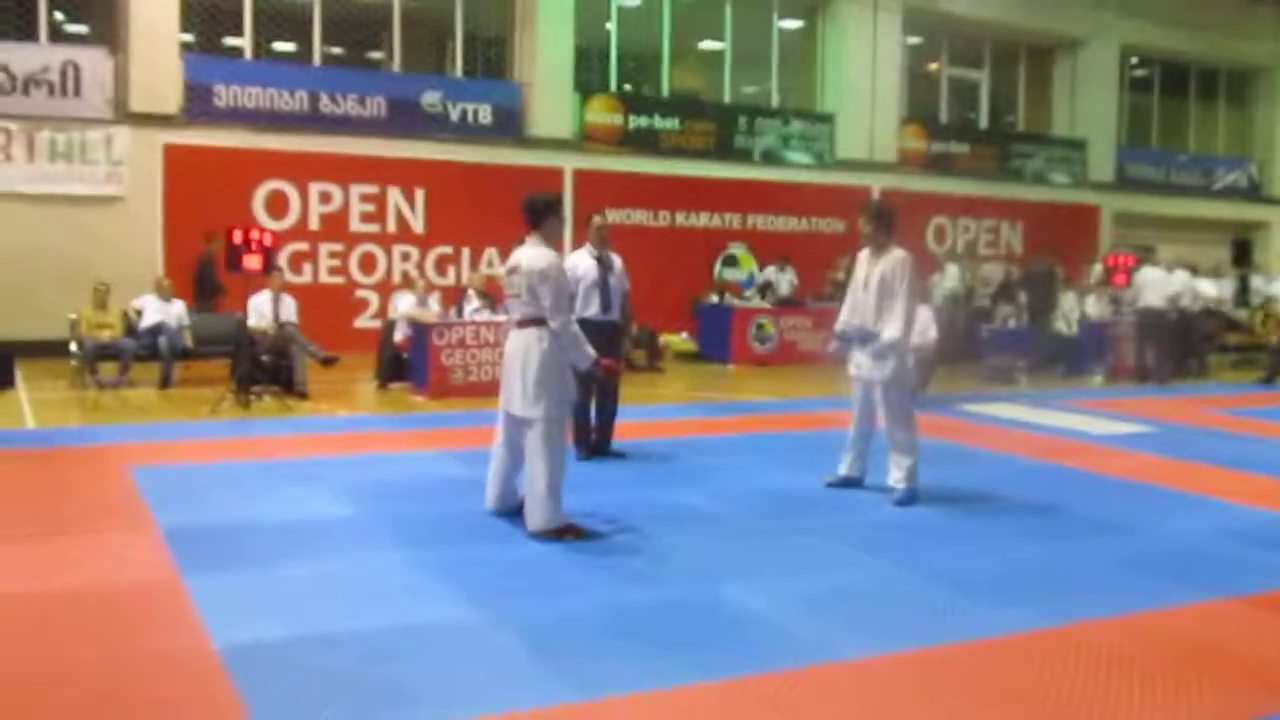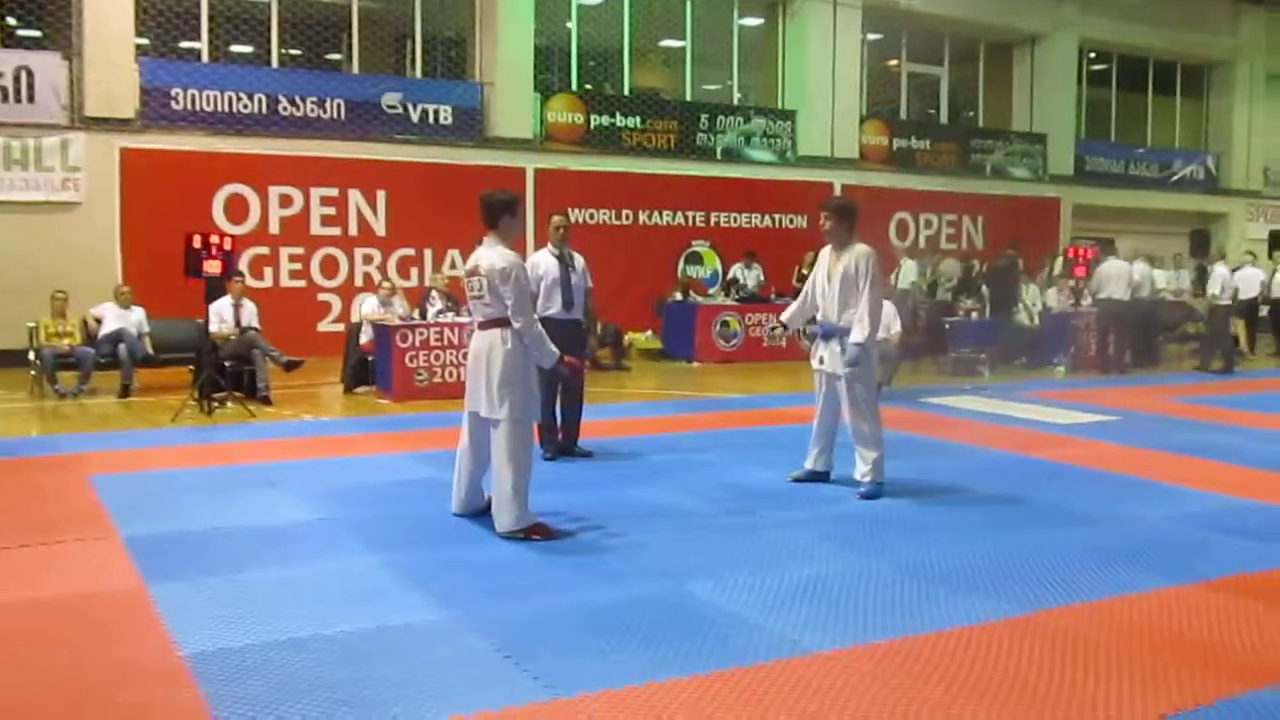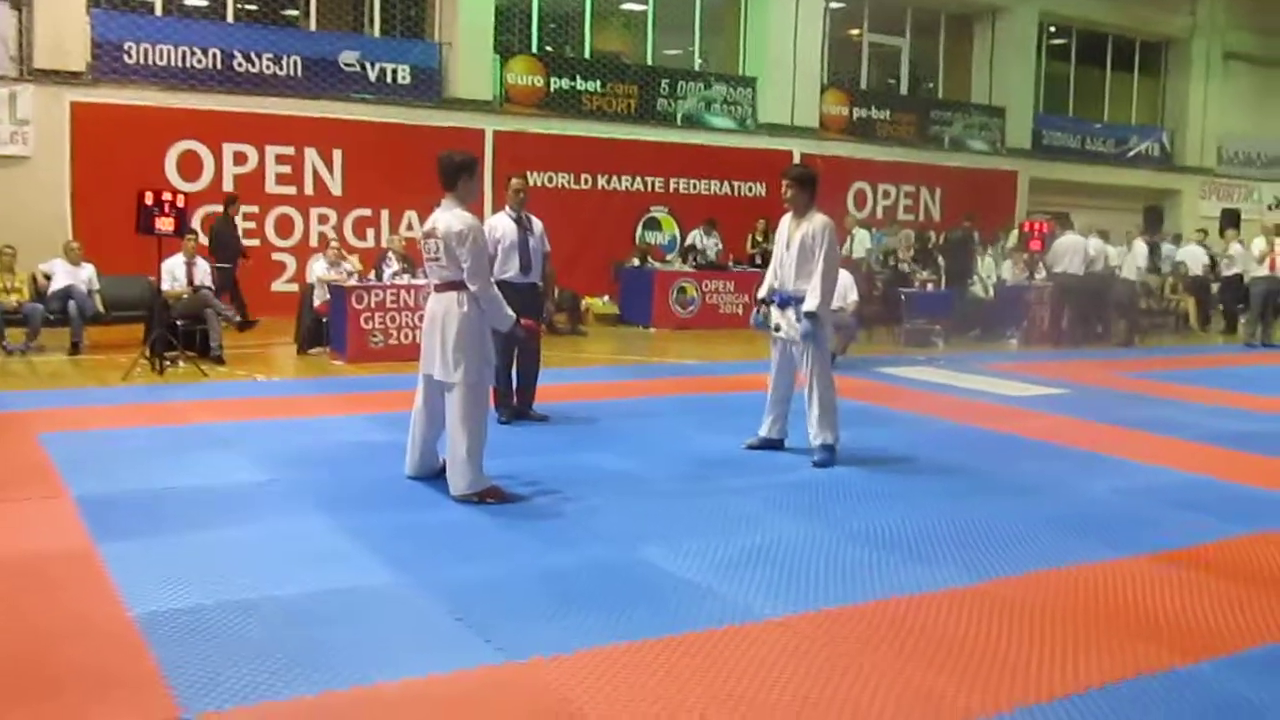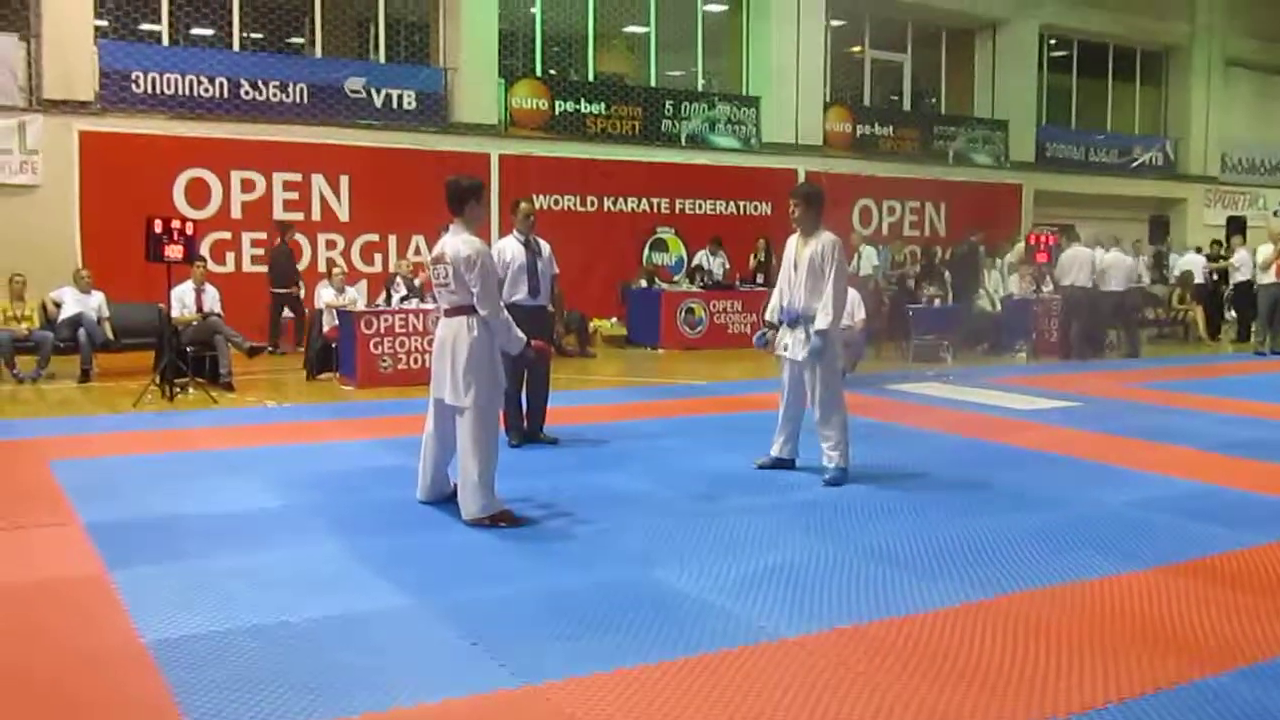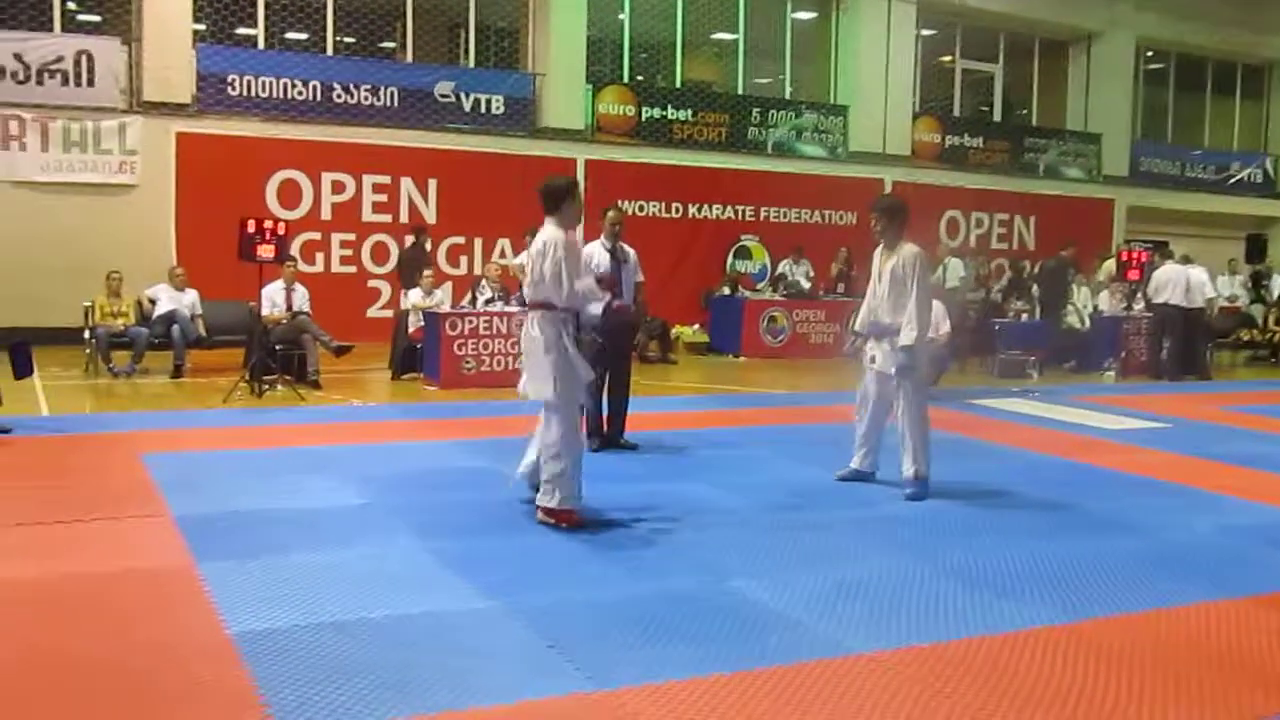
dt=0.5s
person 1, frame 1
left shoulder: (516, 258)
right shoulder: (548, 261)
right elbow: (561, 320)
right wrist: (591, 360)
left hip: (518, 344)
right hip: (543, 349)
left knee: (514, 424)
right knee: (545, 432)
left ankle: (501, 496)
right ankle: (545, 517)
person 1, frame 2
left shoulder: (475, 259)
right shoulder: (508, 261)
right elbow: (524, 319)
right wrist: (555, 359)
left hip: (482, 344)
right hip: (507, 349)
left knee: (477, 425)
right knee: (511, 432)
left ankle: (468, 498)
right ankle: (513, 519)
person 1, frame 3
left shoulder: (433, 221)
right shoulder: (466, 224)
right elbow: (480, 283)
right wrist: (511, 322)
left hip: (437, 307)
right hip: (463, 313)
left knee: (433, 389)
right knee: (466, 396)
left ankle: (422, 461)
right ankle: (467, 481)
person 1, frame 4
left shoulder: (440, 246)
right shoulder: (474, 248)
right elbow: (490, 306)
right wrist: (521, 344)
left hip: (447, 331)
right hip: (473, 336)
left knee: (443, 415)
right knee: (477, 420)
left ankle: (433, 485)
right ankle: (479, 506)
person 1, frame 5
left shoulder: (557, 237)
right shoulder: (557, 241)
right elbow: (563, 293)
left wrist: (605, 300)
right wrist: (606, 301)
left hip: (555, 330)
right hip: (549, 332)
left knee: (561, 410)
right knee: (564, 416)
left ankle: (535, 469)
right ankle: (553, 502)
person 2, frame 1
left shoulder: (900, 260)
right shoulder: (862, 257)
left elbow: (904, 307)
left wrist: (889, 342)
right wrist: (842, 334)
left hip: (886, 350)
right hip: (861, 347)
left knee: (896, 418)
right knee: (860, 414)
left ankle: (904, 482)
right ankle: (851, 470)
person 2, frame 2
left shoulder: (864, 255)
right shoulder: (825, 254)
left elbow: (870, 304)
right elbow: (811, 294)
left wrist: (860, 343)
right wrist: (785, 321)
left hip: (851, 345)
right hip: (826, 343)
left knee: (861, 413)
right knee: (824, 410)
left ankle: (871, 476)
right ankle: (818, 465)
person 2, frame 3
left shoulder: (822, 225)
right shoulder: (784, 222)
left elbow: (825, 273)
left wrist: (811, 314)
right wrist: (763, 300)
left hip: (807, 312)
right hip: (781, 310)
left knee: (816, 378)
right knee: (779, 376)
left ankle: (824, 443)
right ankle: (772, 433)
person 2, frame 4
left shoulder: (830, 243)
right shoulder: (792, 242)
left elbow: (835, 292)
left wrist: (822, 332)
right wrist: (770, 324)
left hip: (815, 332)
right hip: (791, 330)
left knee: (826, 399)
right knee: (790, 396)
left ankle: (836, 462)
right ankle: (784, 453)
person 2, frame 5
left shoulder: (913, 256)
right shoulder: (879, 253)
left elbow: (920, 305)
left wrist: (908, 346)
right wrist: (862, 331)
left hip: (901, 345)
right hip: (878, 343)
left knee: (911, 411)
right knee: (870, 406)
left ankle: (917, 476)
right ankle: (864, 464)
person 3, frame 1
left shoulder: (616, 262)
right shoulder: (575, 260)
left elbow: (624, 299)
right elbow: (567, 299)
left wrist: (625, 333)
left hip: (611, 329)
right hip: (586, 328)
left knee: (609, 388)
right knee: (582, 388)
left ankle: (602, 442)
right ankle: (583, 443)
person 3, frame 2
left shoulder: (579, 260)
right shoulder: (537, 260)
left elbow: (587, 298)
right elbow: (529, 298)
left wrist: (590, 332)
left hip: (574, 327)
right hip: (549, 327)
left knee: (574, 387)
right knee: (547, 388)
left ankle: (569, 441)
right ankle: (549, 443)
person 3, frame 3
left shoulder: (536, 224)
right shoulder: (494, 223)
left elbow: (545, 262)
right elbow: (486, 262)
left wrist: (548, 296)
left hip: (531, 291)
right hip: (505, 291)
left knee: (531, 351)
right knee: (503, 353)
left ankle: (525, 405)
right ankle: (504, 407)
person 3, frame 4
left shoulder: (544, 247)
right shoulder: (503, 247)
left elbow: (554, 284)
right elbow: (496, 286)
left wrist: (558, 317)
left hip: (540, 314)
right hip: (515, 313)
left knee: (540, 375)
right knee: (512, 376)
left ankle: (535, 428)
right ankle: (514, 430)
person 3, frame 5
left shoulder: (630, 254)
right shoulder: (591, 253)
left elbow: (638, 291)
left wrist: (641, 325)
left hip: (624, 320)
right hip: (597, 320)
left knee: (621, 380)
right knee: (594, 380)
left ankle: (615, 434)
right ankle: (595, 434)
